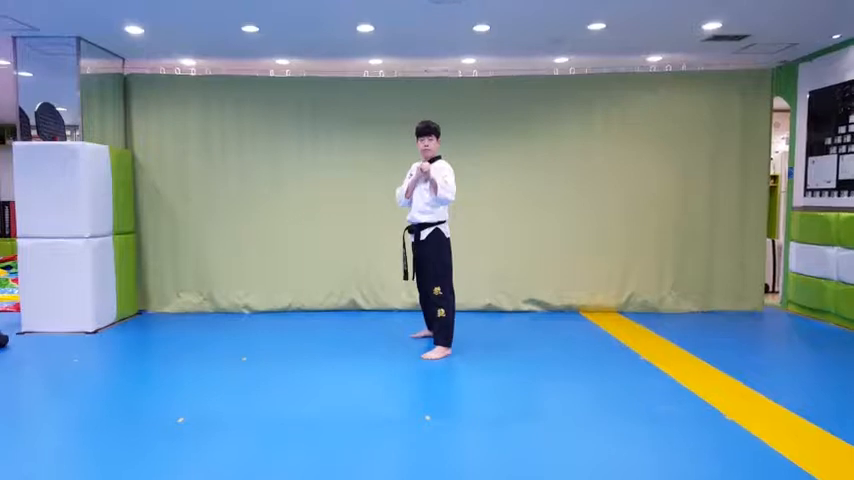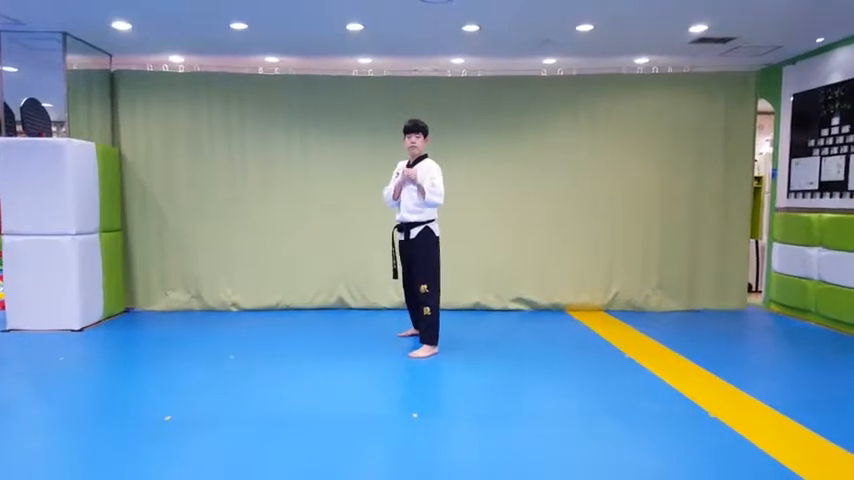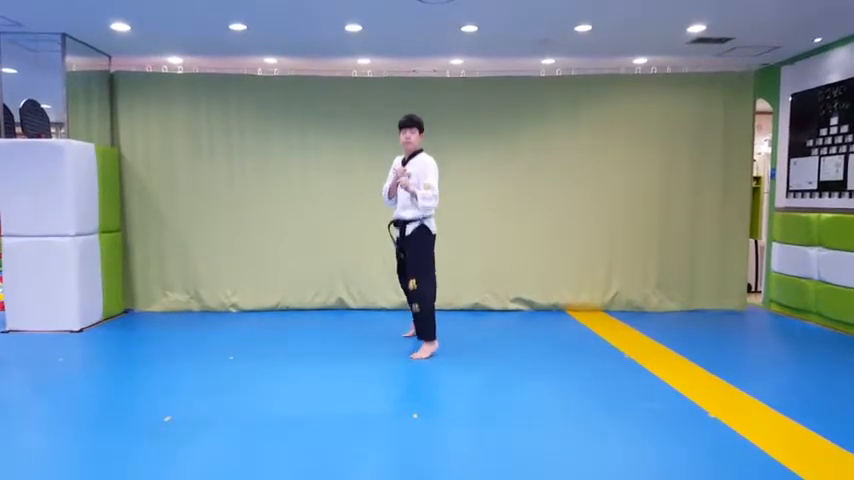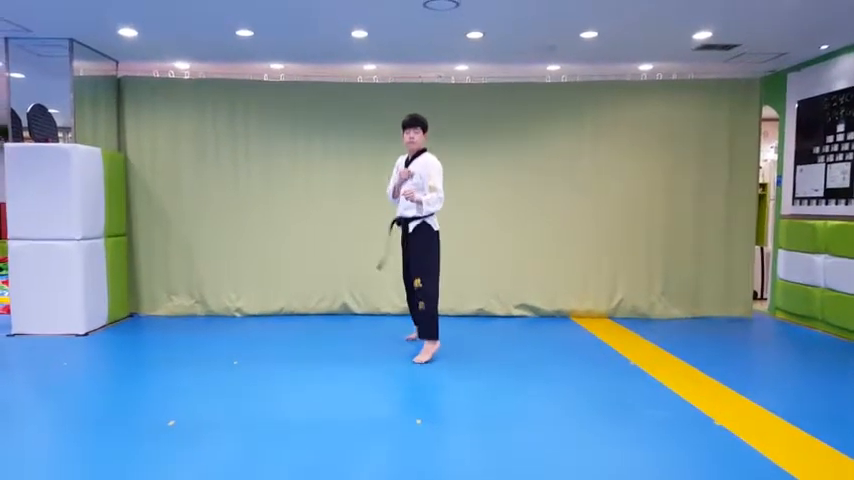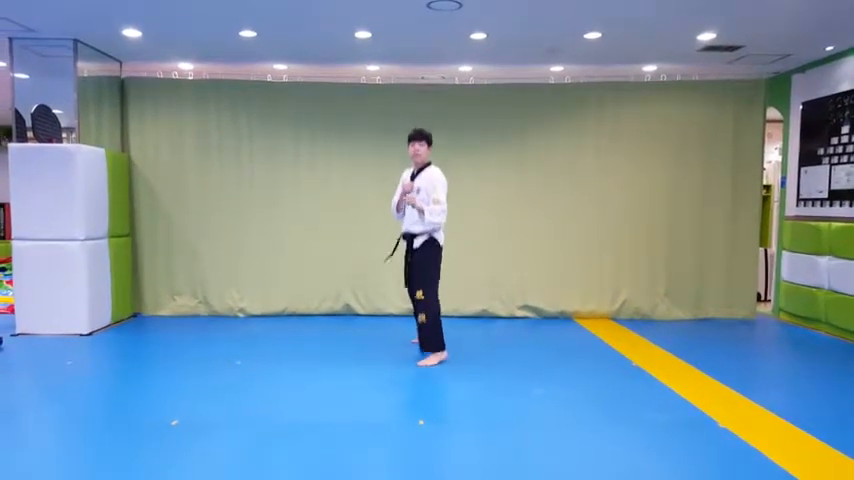
dt=1s
person 1, frame 1
left shoulder: (443, 167)
right shoulder: (414, 168)
left elbow: (447, 196)
right elbow: (402, 200)
left wrist: (431, 176)
right wrist: (416, 179)
left hip: (436, 233)
right hip: (418, 234)
left knee: (440, 286)
right knee: (424, 283)
left ankle: (444, 344)
right ankle: (433, 327)
person 1, frame 2
left shoulder: (431, 167)
right shoulder: (401, 167)
left elbow: (436, 199)
right elbow: (389, 200)
left wrist: (417, 181)
right wrist: (401, 182)
left hip: (424, 232)
right hip: (404, 232)
left knee: (426, 285)
right knee: (410, 282)
left ankle: (430, 343)
right ankle: (419, 325)
person 1, frame 3
left shoulder: (427, 163)
right shoulder: (398, 162)
left elbow: (431, 199)
right elbow: (388, 198)
left wrist: (410, 188)
right wrist: (395, 182)
left hip: (420, 229)
right hip: (403, 228)
left knee: (420, 282)
right knee: (407, 280)
left ankle: (430, 340)
right ankle: (419, 324)
person 1, frame 4
left shoulder: (430, 162)
right shoulder: (401, 162)
left elbow: (437, 200)
right elbow: (393, 198)
left wrist: (417, 198)
right wrist: (399, 181)
left hip: (425, 228)
right hip: (408, 228)
left knee: (425, 282)
right knee: (411, 280)
left ankle: (431, 340)
right ankle: (422, 328)
person 1, frame 5
left shoulder: (435, 176)
right shoulder: (407, 175)
left elbow: (440, 213)
right elbow: (397, 212)
left wrist: (419, 206)
right wrist: (402, 195)
left hip: (429, 241)
right hip: (412, 240)
left knee: (426, 293)
right knee: (415, 291)
left ankle: (438, 350)
right ankle: (425, 333)
